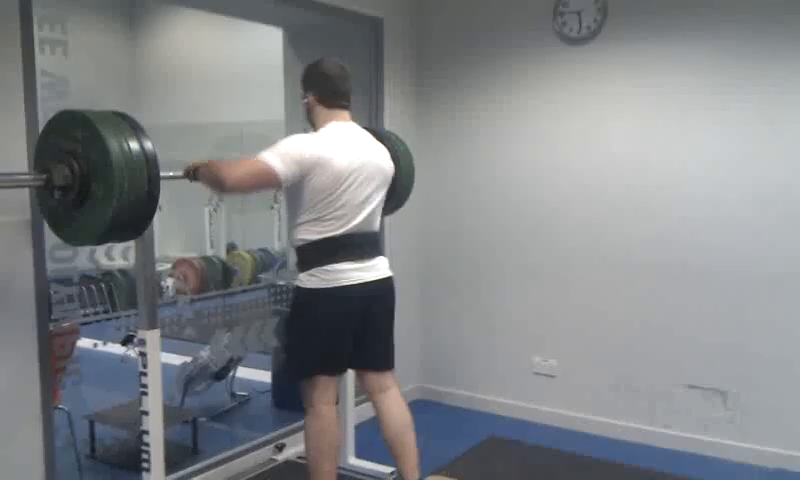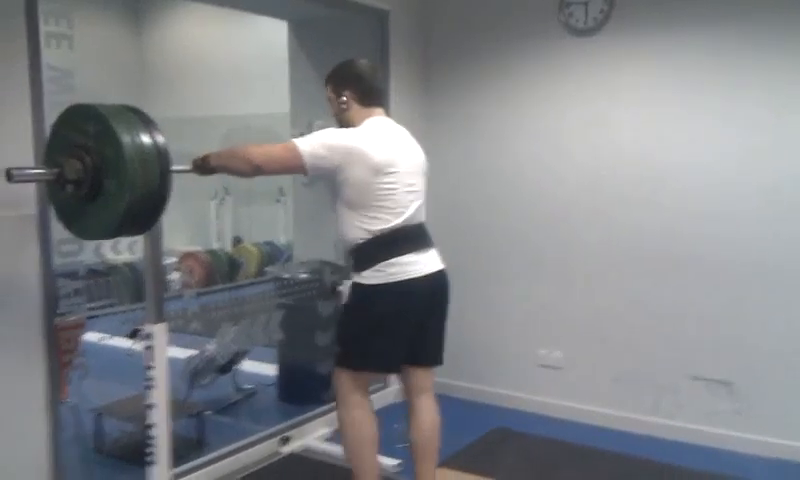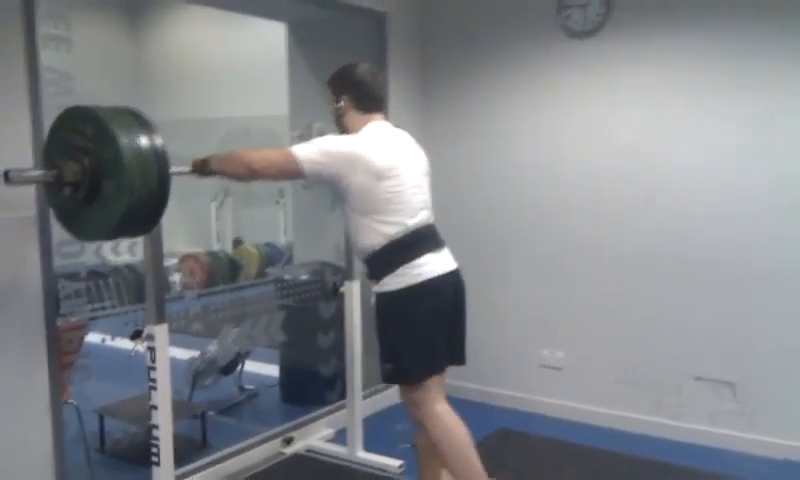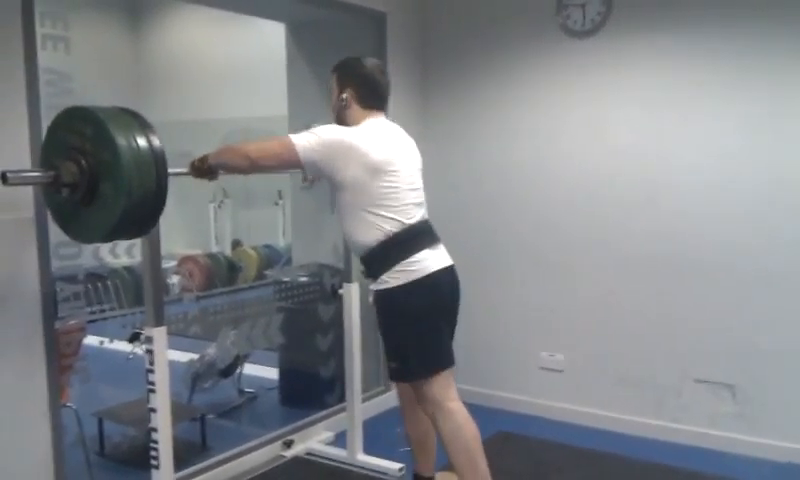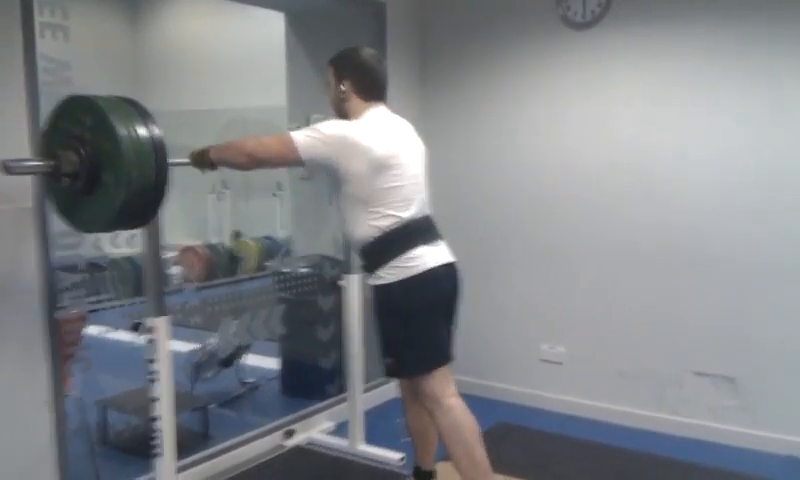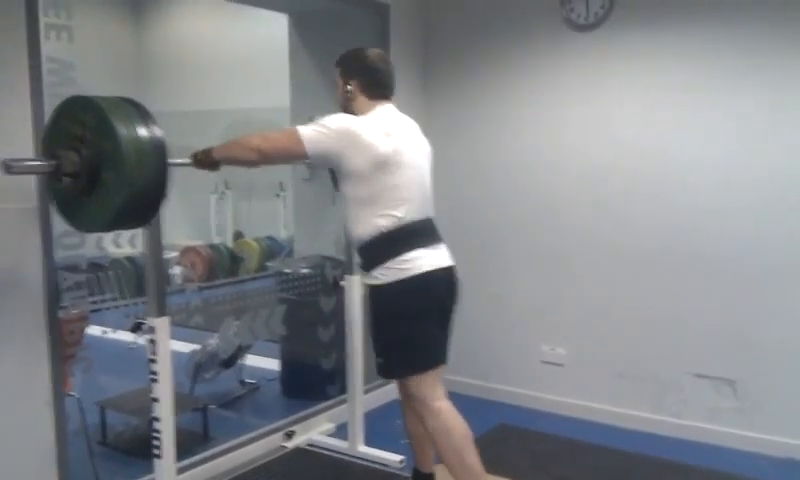
dt=0.5s
person 1, frame 1
left shoulder: (308, 149)
right shoulder: (380, 150)
left elbow: (232, 179)
left wrist: (199, 170)
left hip: (327, 288)
right hip: (377, 280)
left knee: (320, 400)
right knee: (384, 388)
person 1, frame 2
left shoulder: (346, 143)
right shoulder: (406, 140)
left elbow: (258, 160)
left wrist: (209, 161)
left hip: (386, 284)
right hip: (429, 275)
left knee: (351, 386)
right knee: (421, 390)
person 1, frame 3
left shoulder: (346, 150)
right shoulder: (403, 141)
left elbow: (255, 164)
left wrist: (209, 163)
left hip: (408, 289)
right hip: (441, 276)
left knee: (428, 402)
right knee: (423, 396)
person 1, frame 4
left shoulder: (341, 142)
right shoulder: (395, 136)
left elbow: (254, 156)
left wrist: (208, 161)
right wrist: (309, 170)
left hip: (408, 284)
right hip: (432, 273)
left knee: (439, 396)
right knee: (412, 386)
person 1, frame 5
left shoulder: (345, 135)
right shoulder: (399, 127)
left elbow: (255, 152)
left wrist: (209, 154)
left hip: (405, 279)
right hip: (432, 267)
left knee: (437, 392)
right knee: (414, 382)
person 1, frame 6
left shoulder: (349, 131)
right shoulder: (405, 128)
left elbow: (262, 148)
left wrist: (211, 154)
left hip: (405, 280)
right hip: (431, 271)
left knee: (428, 395)
right knee: (413, 387)
